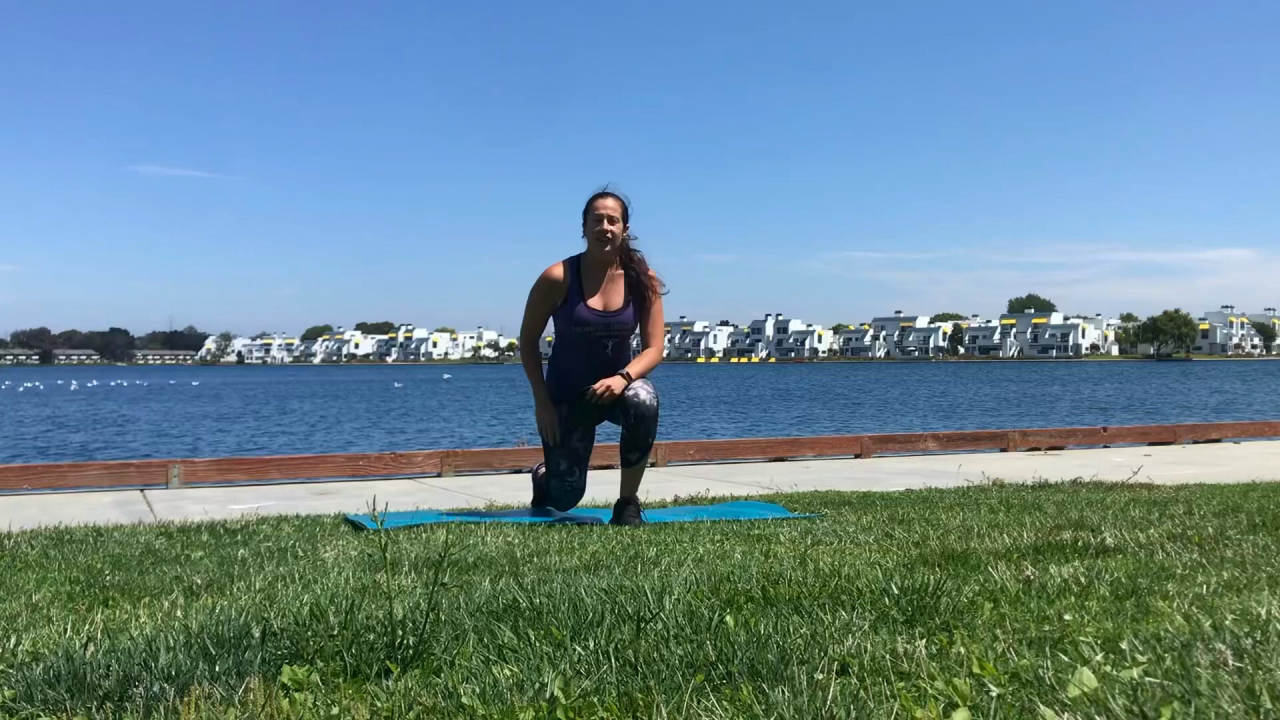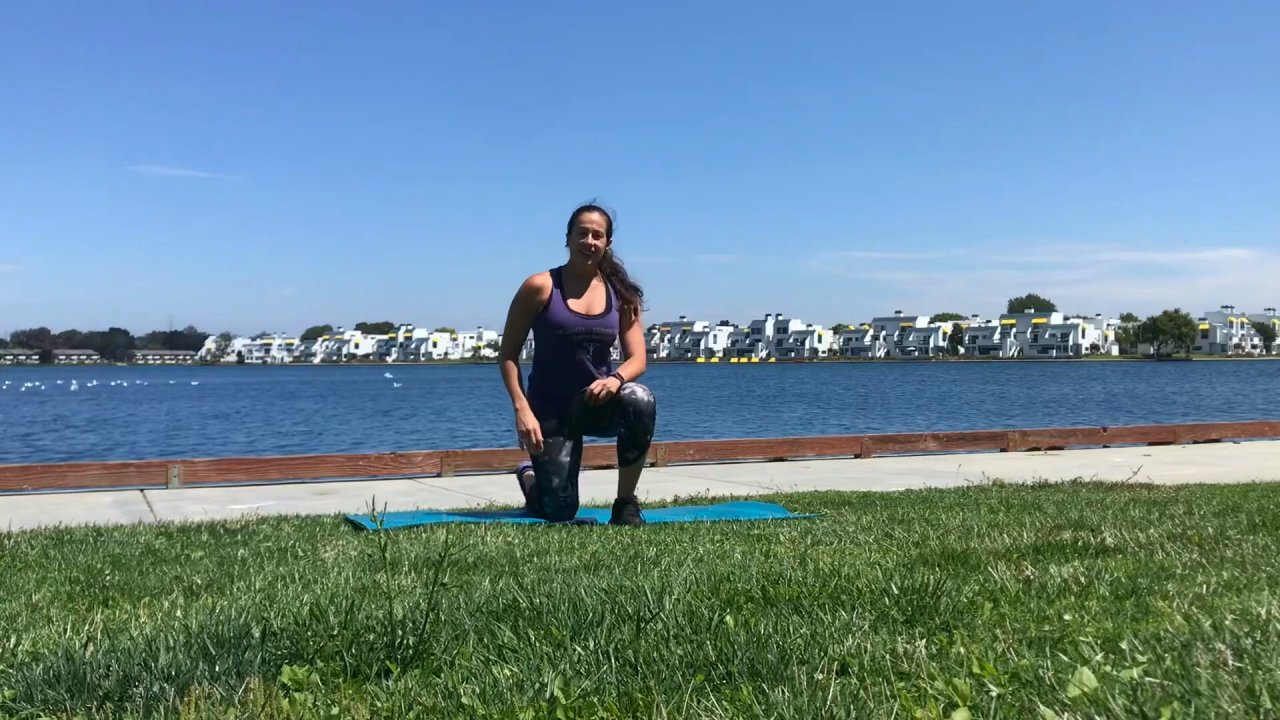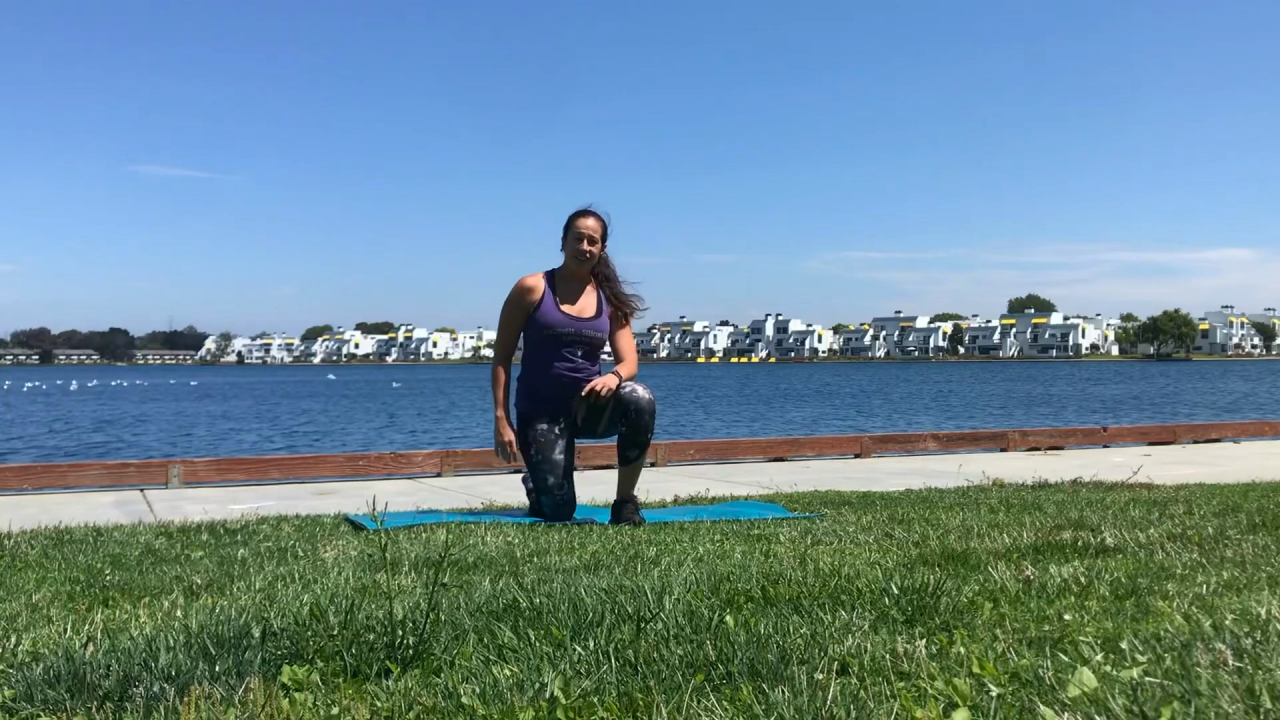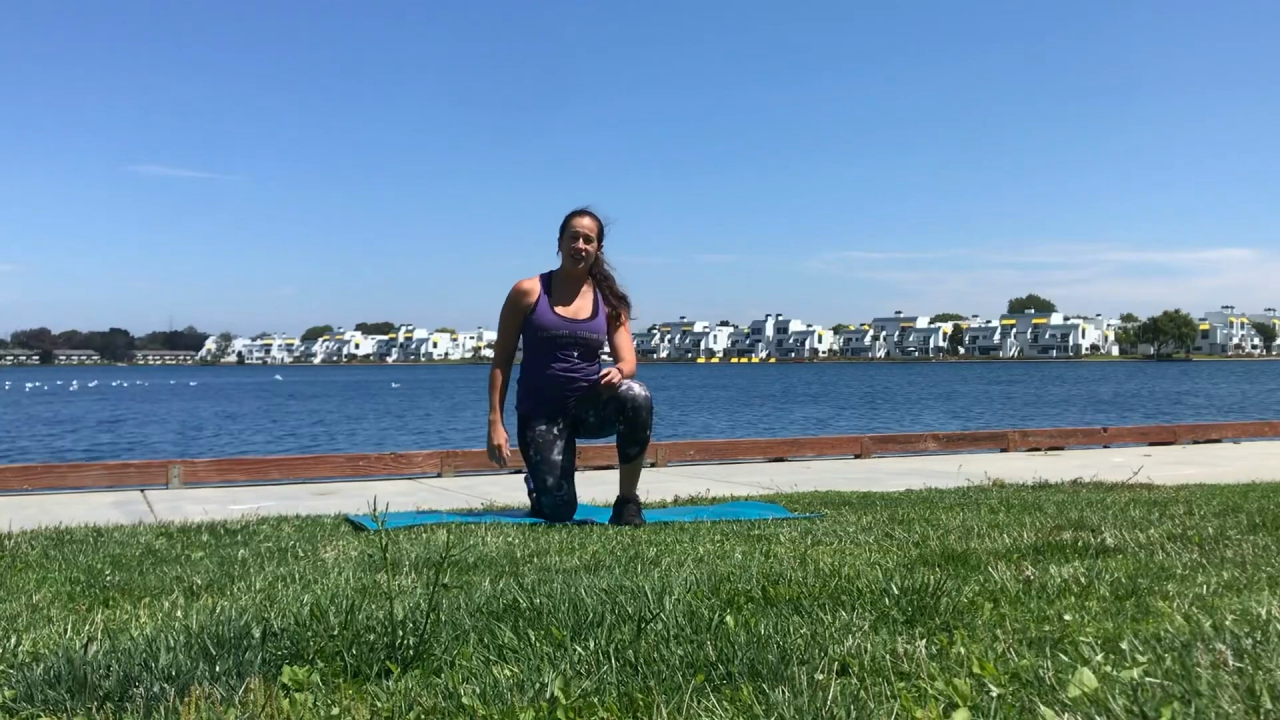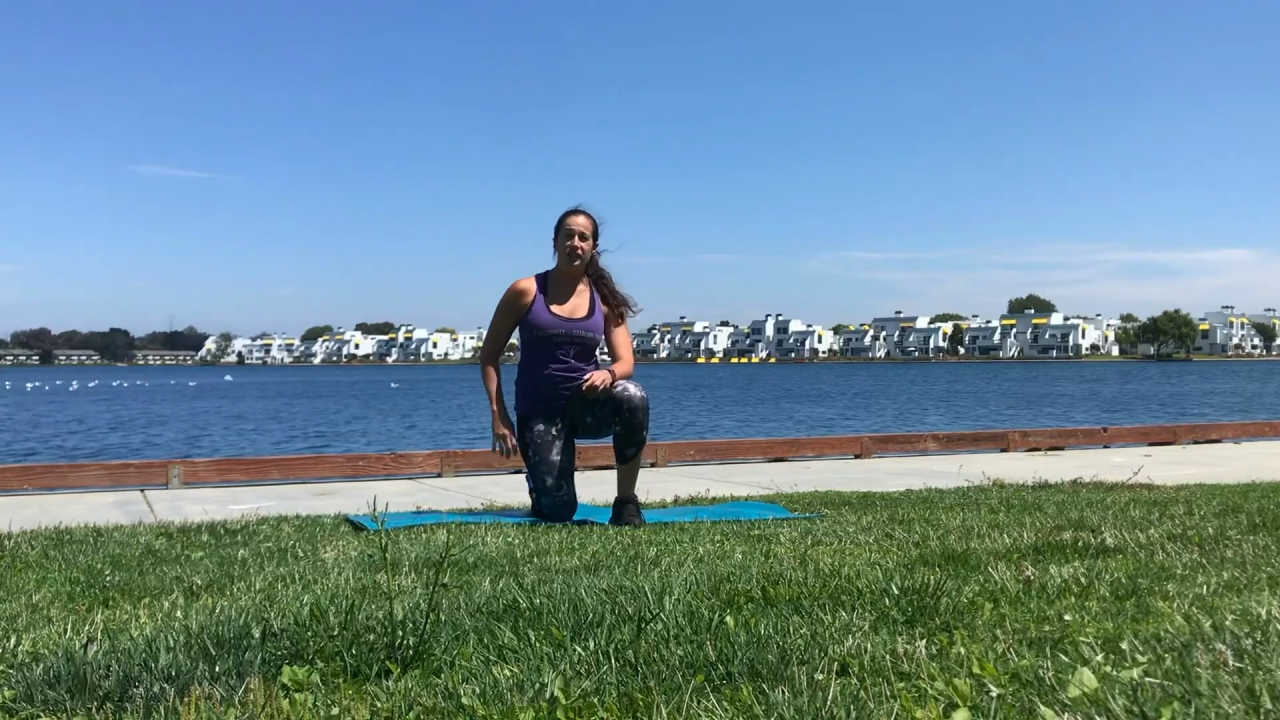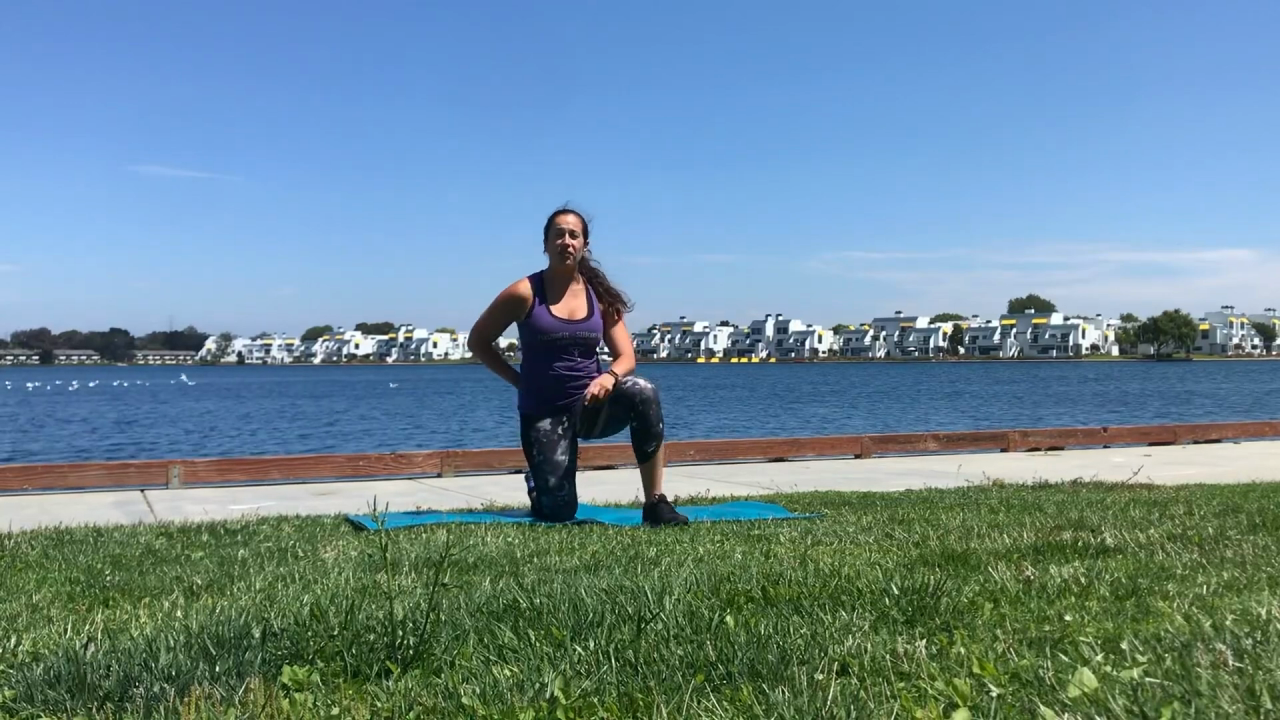
dt=0.4s
person 1, frame 1
left shoulder: (643, 279)
right shoulder: (557, 278)
left elbow: (655, 347)
right elbow: (528, 343)
left wrist: (623, 377)
right wrist: (543, 403)
left hip: (614, 387)
right hip: (567, 395)
left knee: (643, 402)
right knee: (566, 496)
left ankle: (628, 502)
right ankle: (543, 479)
person 1, frame 2
left shoulder: (621, 294)
right shoulder: (540, 287)
left elbow: (637, 359)
right elbow: (509, 354)
left wrist: (615, 379)
right wrist: (523, 410)
left hip: (598, 403)
right hip: (550, 411)
left knee: (640, 400)
right knee: (560, 511)
left ankle: (626, 502)
right ankle: (530, 476)
person 1, frame 3
left shoulder: (611, 300)
right shoulder: (531, 289)
left elbow: (629, 361)
right elbow: (502, 357)
left wrist: (614, 377)
right wrist: (502, 419)
left hip: (590, 404)
right hip: (541, 412)
left knee: (639, 399)
right knee: (558, 510)
left ankle: (625, 502)
right ankle: (537, 486)
person 1, frame 4
left shoulder: (610, 301)
right shoulder: (528, 292)
left elbow: (628, 361)
right elbow: (501, 361)
left wrist: (617, 372)
right wrist: (495, 422)
left hip: (590, 405)
right hip: (541, 413)
left knee: (636, 396)
right knee: (559, 511)
left ankle: (628, 501)
right ankle: (537, 486)
person 1, frame 5
left shoulder: (606, 300)
right shoulder: (526, 291)
left elbow: (626, 363)
right elbow: (489, 353)
left wrist: (608, 375)
right wrist: (498, 416)
left hip: (589, 406)
right hip: (539, 413)
left knee: (632, 398)
right knee: (558, 511)
left ankle: (626, 501)
right ankle: (540, 486)
person 1, frame 6
left shoulder: (600, 295)
right shoulder: (524, 293)
left elbow: (627, 357)
right elbow: (478, 342)
left wrist: (610, 377)
right wrist: (523, 381)
left hip: (590, 404)
right hip: (544, 412)
left knee: (642, 392)
right knee: (559, 511)
left ankle: (656, 504)
right ankle: (537, 485)
